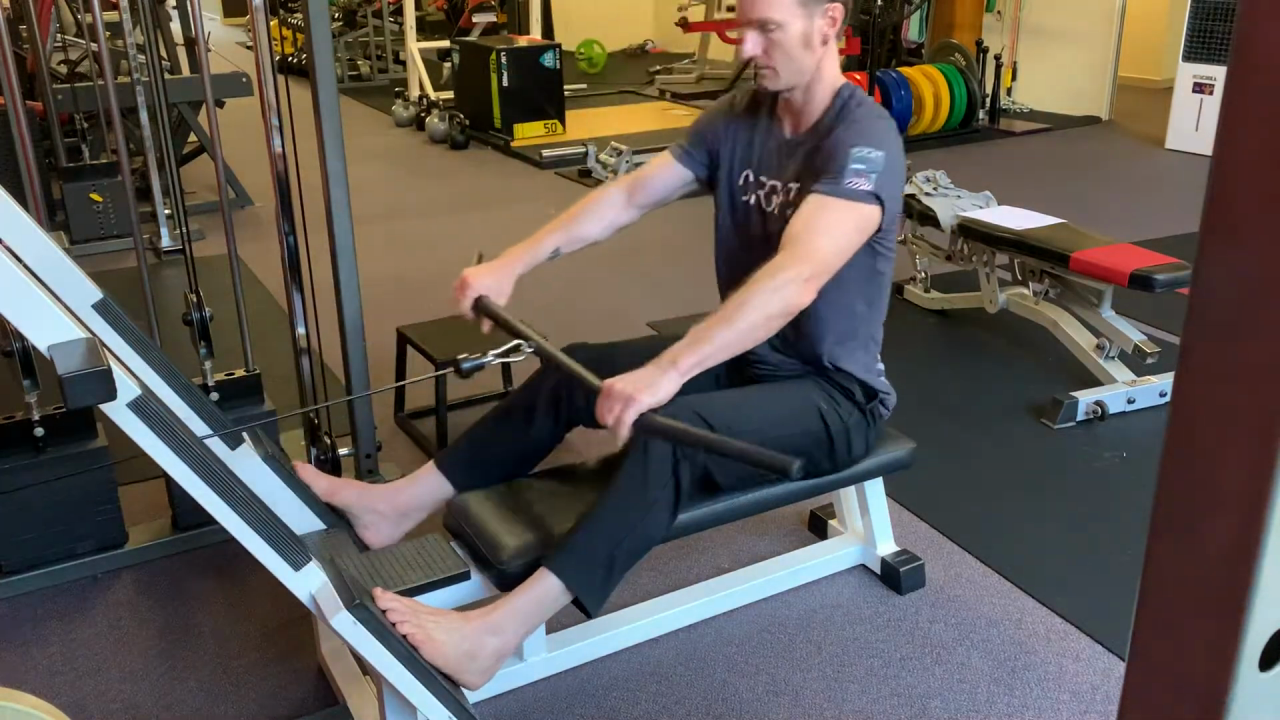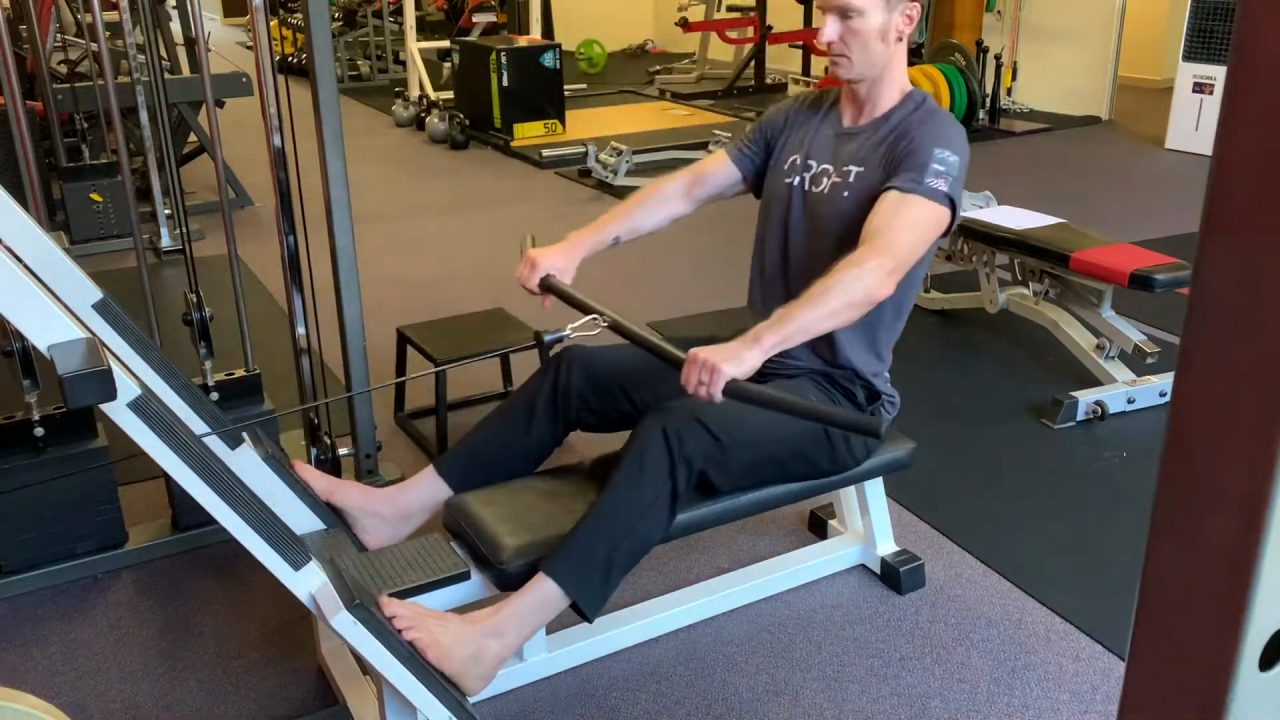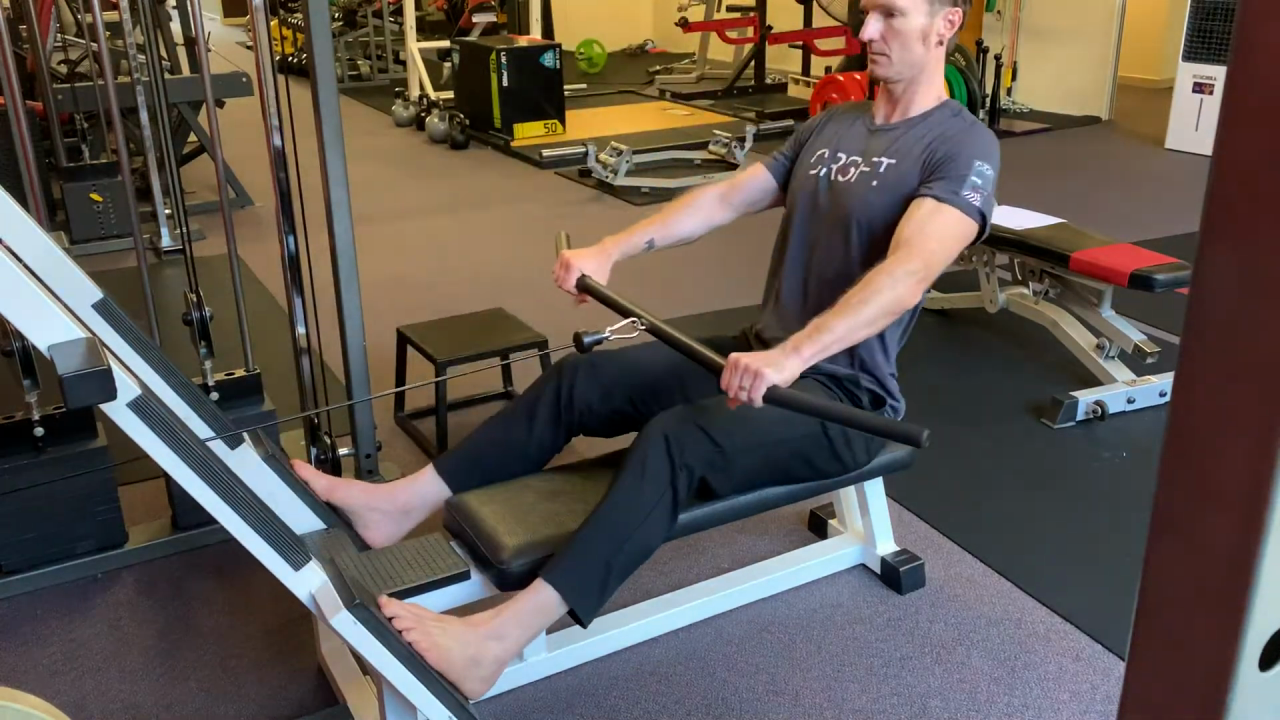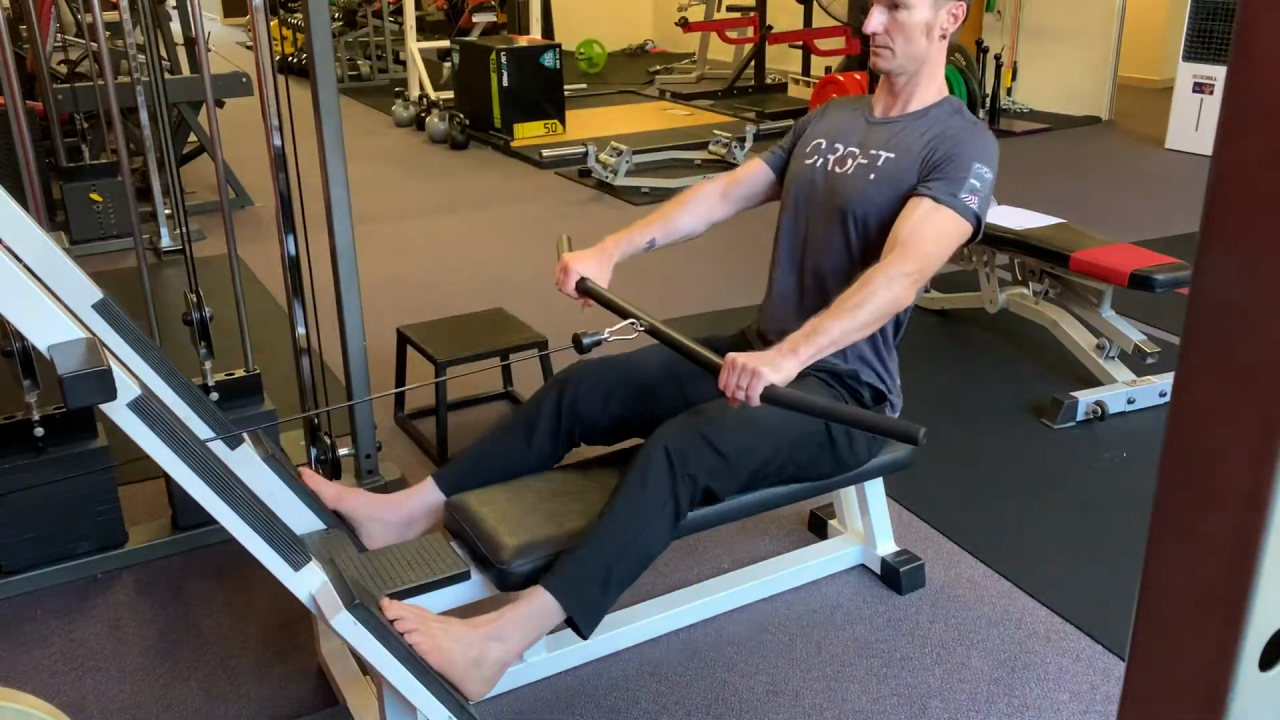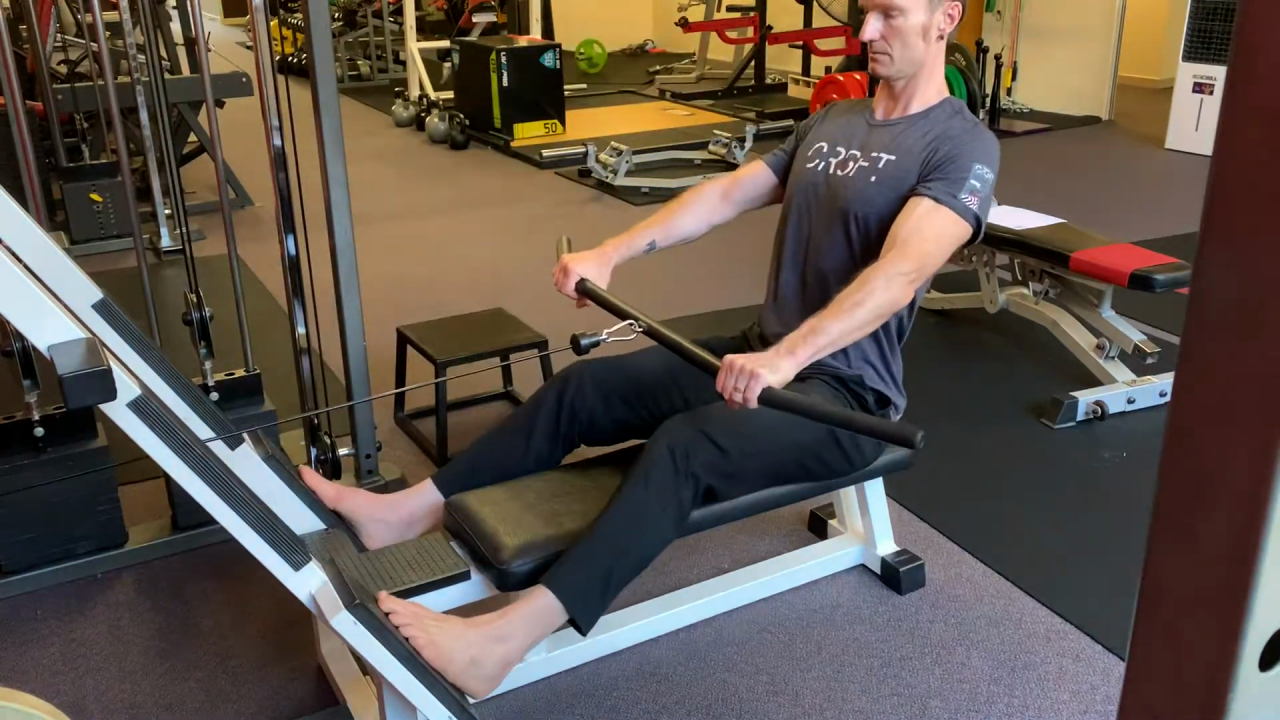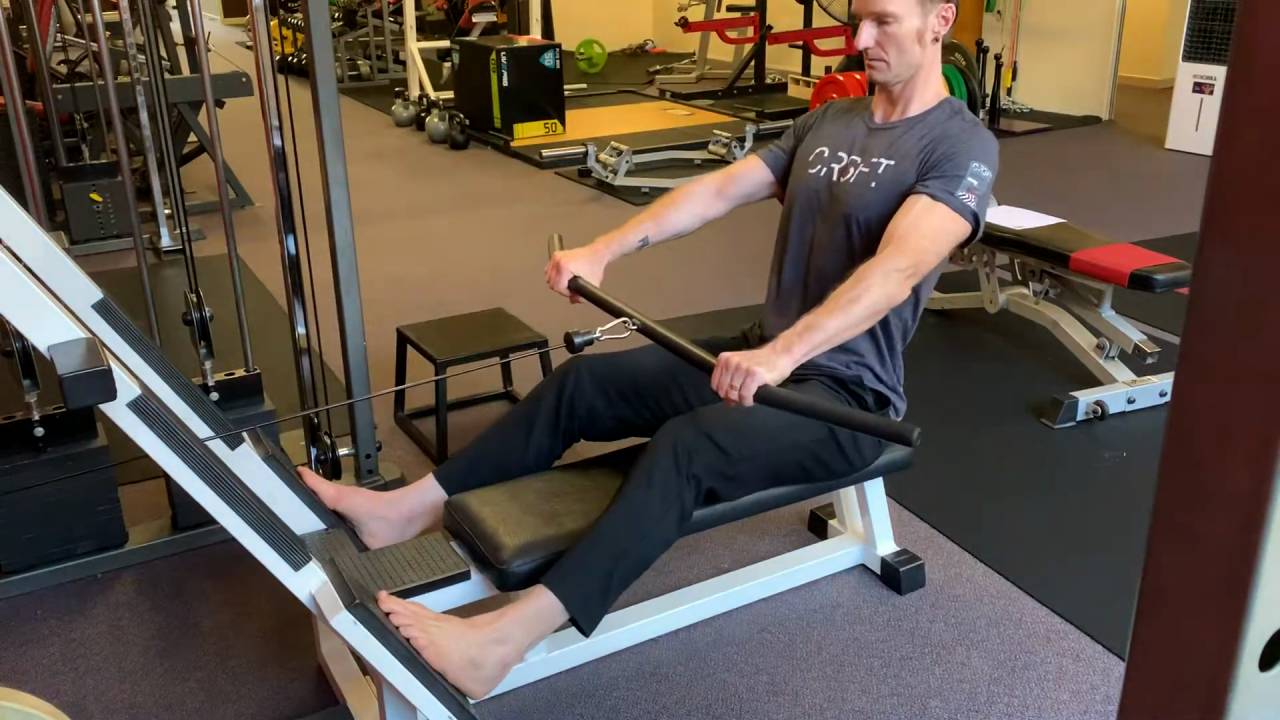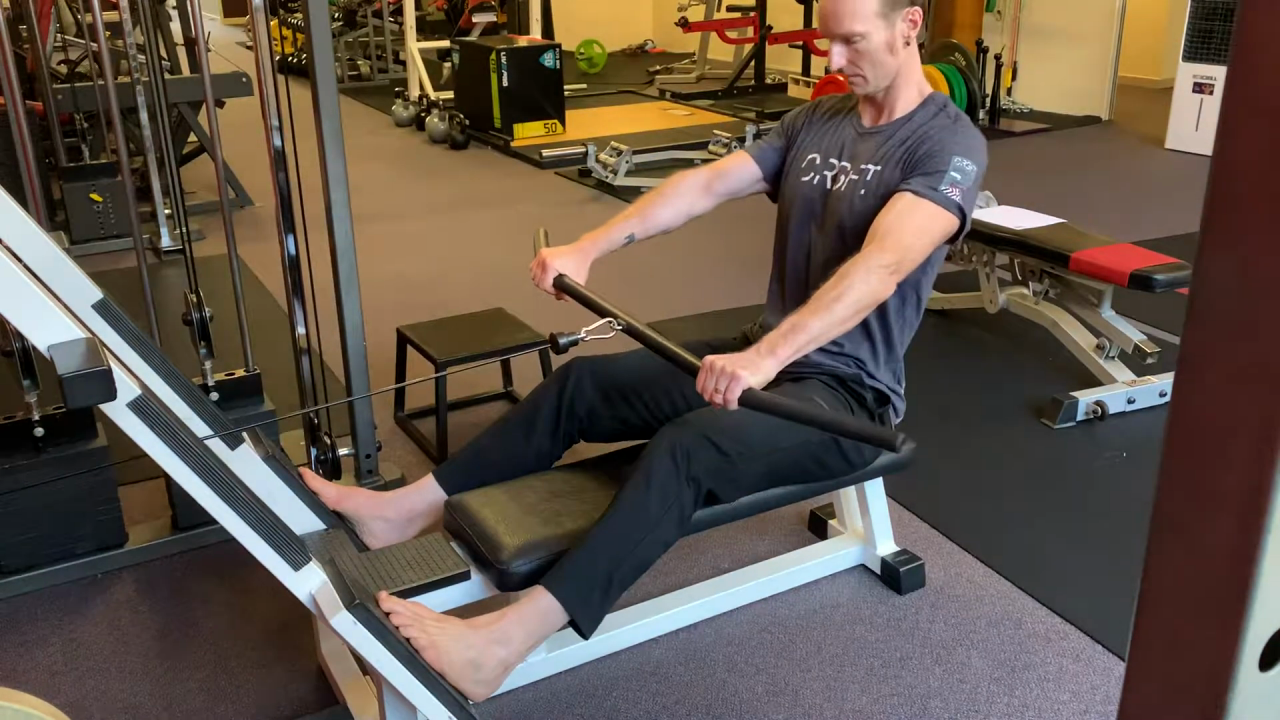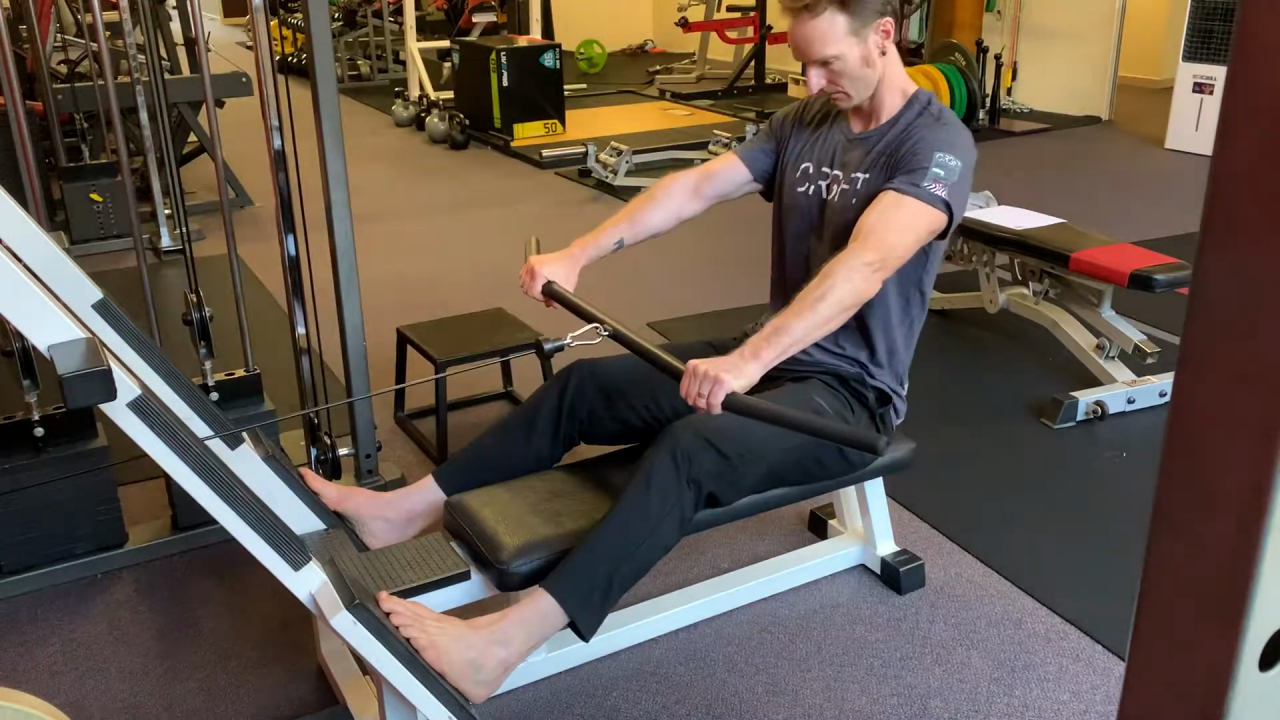
dt=0.3s
person 1, frame 1
left shoulder: (862, 139)
right shoulder: (740, 116)
left elbow: (794, 280)
right elbow: (629, 195)
left wrist: (663, 375)
right wrist: (510, 265)
left hip: (833, 395)
right hip: (745, 359)
left knee: (675, 429)
right knee: (573, 372)
left ankle: (496, 633)
right ankle: (399, 504)
person 1, frame 2
left shoulder: (927, 138)
right shoulder: (797, 117)
left elbow: (872, 271)
right elbow: (687, 188)
left wrist: (747, 348)
right wrist: (574, 247)
left hip: (839, 397)
right hip: (764, 358)
left knee: (673, 434)
right knee: (574, 372)
left ankle: (499, 635)
right ankle: (402, 507)
person 1, frame 3
left shoulder: (962, 148)
right shoulder: (833, 124)
left elbow: (905, 276)
right elbow: (725, 198)
left wrist: (790, 357)
right wrist: (609, 251)
left hip: (845, 395)
right hip: (763, 357)
left knee: (677, 440)
right knee: (581, 378)
left ankle: (499, 637)
right ankle: (402, 504)
person 1, frame 4
left shoulder: (960, 146)
right shoulder: (829, 118)
left elbow: (898, 276)
right elbow: (724, 194)
left wrist: (787, 357)
right wrist: (609, 252)
left hip: (844, 390)
right hip: (765, 353)
left knee: (680, 448)
right knee: (580, 390)
left ankle: (503, 640)
right ankle: (405, 512)
person 1, frame 5
left shoulder: (961, 146)
right shoulder: (832, 121)
left elbow: (897, 275)
right elbow: (726, 195)
left wrist: (784, 360)
right wrist: (609, 254)
left hip: (846, 393)
right hip: (762, 353)
left knee: (684, 446)
right knee: (581, 389)
left ankle: (503, 640)
right ankle: (406, 512)
person 1, frame 6
left shoulder: (959, 147)
right shoulder: (829, 121)
left elbow: (894, 272)
right elbow: (719, 190)
left wrist: (781, 356)
right wrist: (602, 251)
left hip: (848, 394)
right hip: (766, 355)
left knee: (686, 448)
right knee: (581, 383)
left ankle: (504, 640)
right ankle: (408, 509)
person 1, frame 7
left shoulder: (946, 145)
right shoulder: (816, 120)
left elbow: (878, 269)
right elbow: (706, 184)
left wrist: (763, 358)
right wrist: (587, 247)
left hip: (848, 392)
right hip: (771, 356)
left knee: (686, 449)
right knee: (582, 384)
left ankle: (503, 642)
right ankle: (408, 508)
person 1, frame 8
left shoulder: (937, 145)
right shoulder: (804, 121)
left elbow: (863, 269)
right elbow: (695, 188)
left wrist: (747, 362)
right wrist: (576, 256)
left hip: (852, 392)
right hip: (776, 357)
left knee: (689, 450)
right knee: (582, 387)
left ankle: (504, 643)
right ankle: (407, 509)
